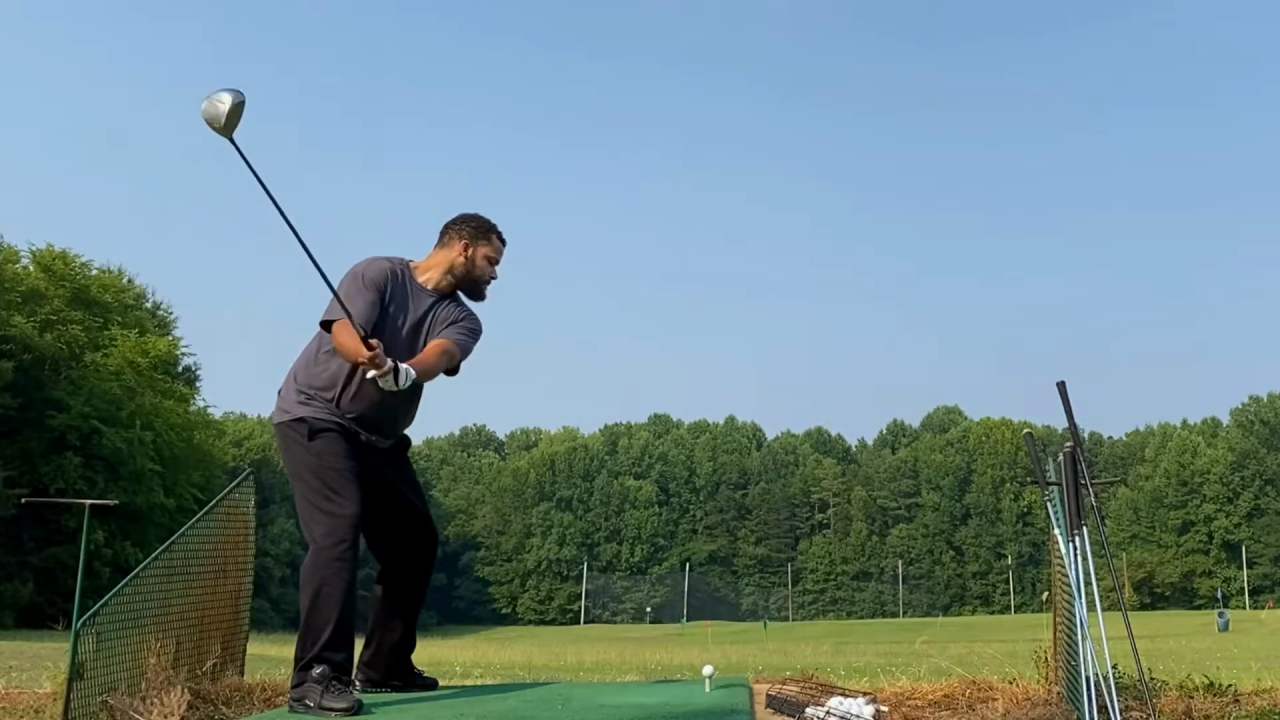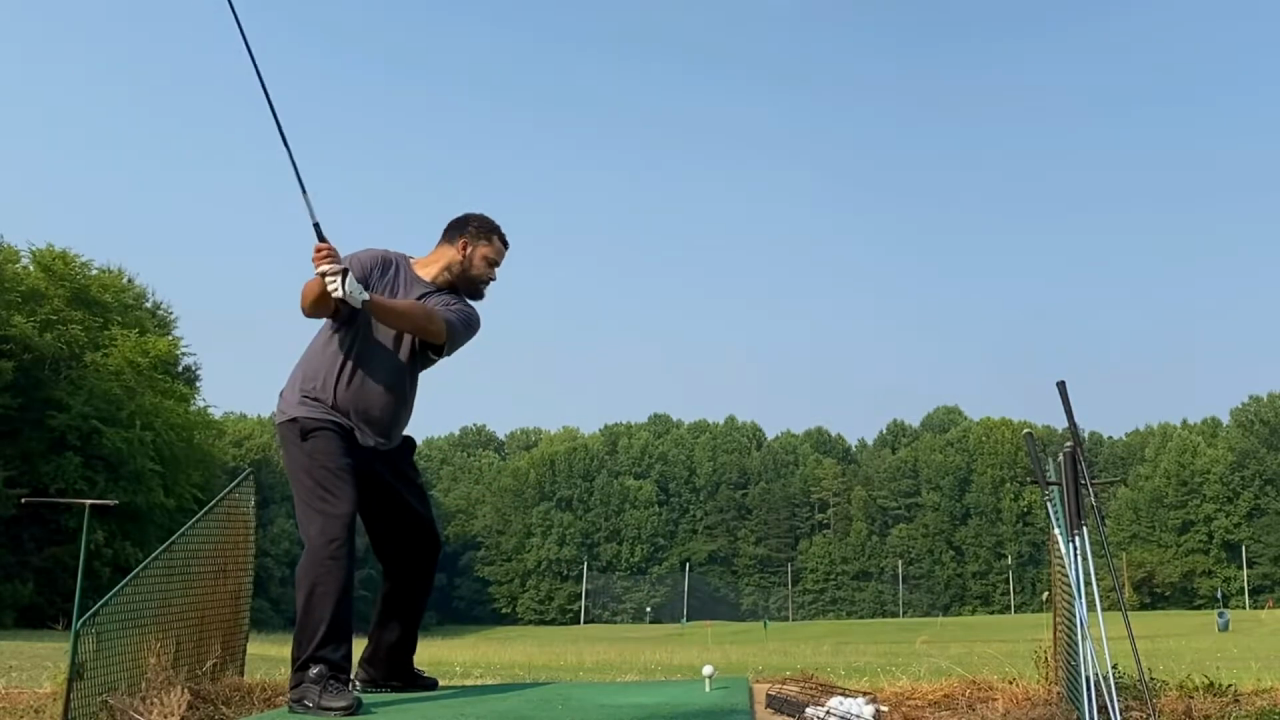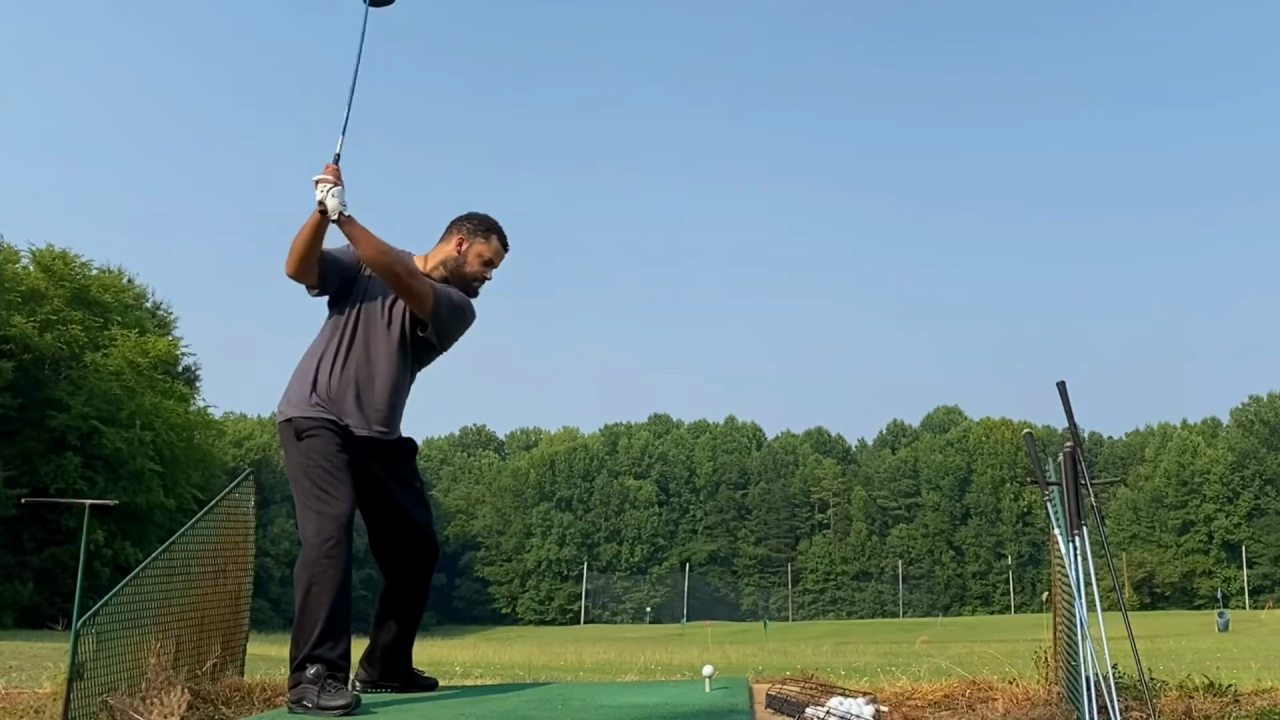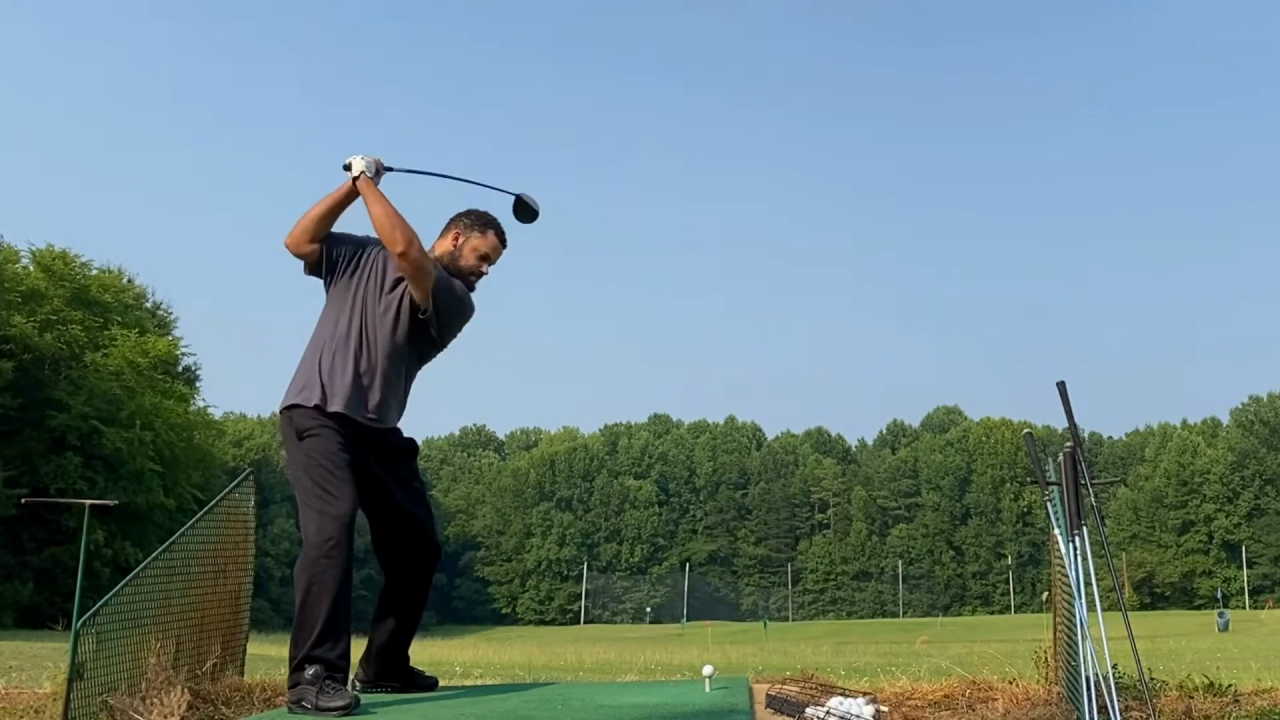
dt=0.5s
person 1, frame 1
left shoulder: (462, 320)
right shoulder: (378, 273)
left elbow: (440, 356)
right elbow: (343, 332)
left wrist: (405, 372)
right wrist: (367, 357)
left hip: (379, 436)
right hip: (315, 417)
left knee: (416, 542)
right knee: (338, 529)
left ankle: (383, 665)
right ankle: (316, 677)
person 1, frame 2
left shoulder: (462, 316)
right shoulder: (375, 265)
left elbow: (420, 321)
right elbow: (313, 307)
left wrist: (359, 297)
right wrist: (323, 282)
left hip: (381, 438)
right hip: (316, 419)
left knee: (419, 545)
right knee: (333, 530)
left ankle: (384, 666)
right ankle: (315, 677)
person 1, frame 3
left shoulder: (458, 309)
right shoulder: (364, 259)
left elbow: (402, 281)
right elbow: (299, 270)
left wrist: (344, 217)
right wrist: (321, 213)
left hip: (380, 436)
right hip: (315, 418)
left knee: (416, 547)
right knee: (331, 528)
left ankle: (384, 665)
person 1, frame 4
left shoulder: (456, 305)
right shoulder: (361, 256)
left elbow: (405, 250)
right elbow: (298, 241)
left wrist: (370, 183)
right wrist: (353, 183)
left hip: (379, 431)
right hip: (316, 415)
left knee: (417, 546)
right knee: (331, 527)
left ankle: (383, 665)
